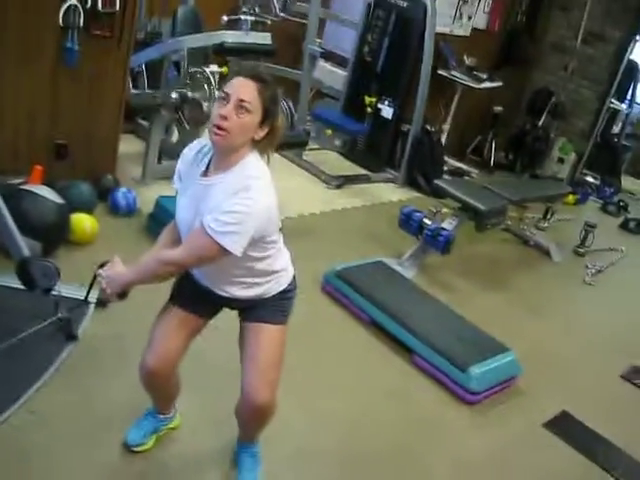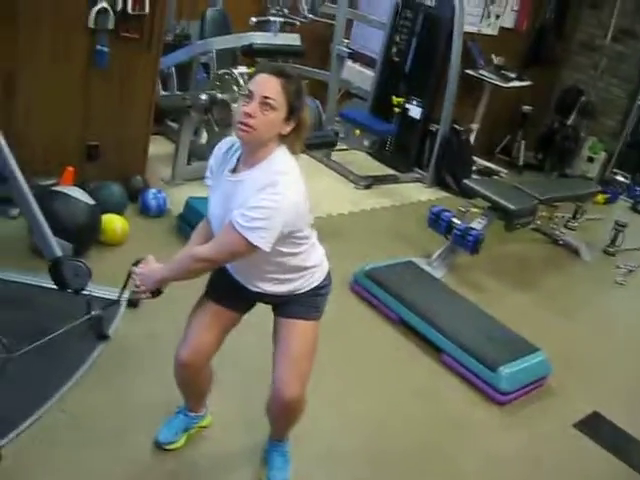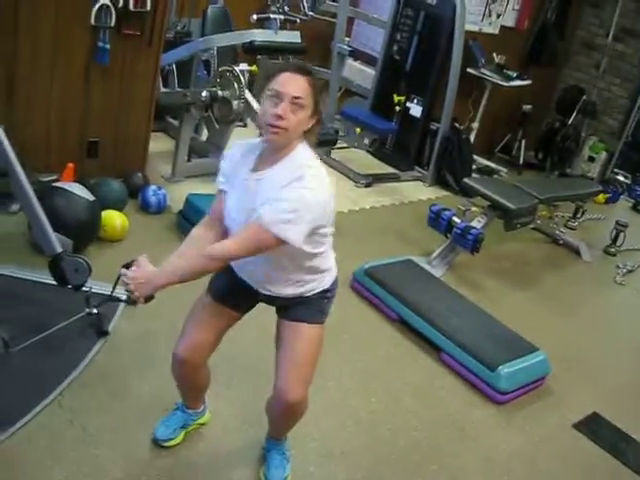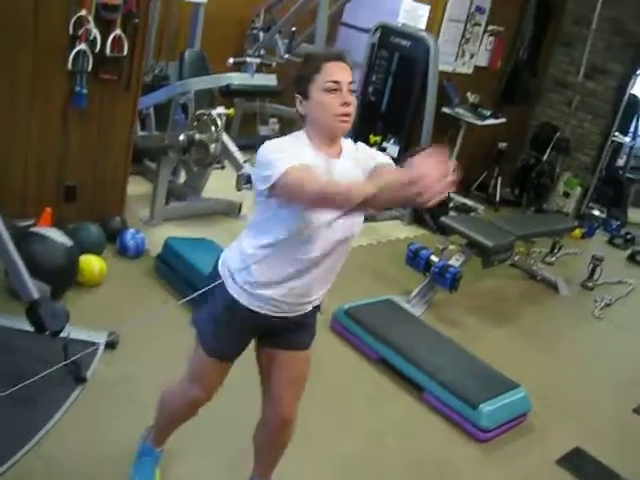
dt=0.4s
person 1, frame 1
left shoulder: (251, 196)
right shoulder: (196, 153)
left elbow: (180, 259)
right elbow: (179, 226)
left wrist: (126, 277)
right wrist: (131, 270)
left hip: (264, 292)
right hip: (205, 277)
left knee: (259, 399)
right knee: (154, 366)
left ankle: (248, 444)
right ankle: (164, 414)
person 1, frame 2
left shoulder: (280, 191)
right shoulder: (227, 150)
left elbow: (209, 255)
right elbow: (210, 225)
left wrist: (159, 275)
right wrist: (165, 268)
left hip: (298, 286)
right hip: (239, 272)
left knee: (288, 394)
right knee: (188, 359)
left ankle: (277, 443)
right ankle: (195, 412)
person 1, frame 3
left shoulder: (309, 187)
right shoulder: (240, 153)
left elbow: (232, 248)
right elbow: (213, 225)
left wrist: (156, 279)
right wrist: (157, 270)
left hip: (305, 289)
right hip: (245, 273)
left knee: (291, 397)
right knee: (187, 354)
left ankle: (275, 443)
right ankle: (193, 410)
person 1, frame 4
left shoulder: (364, 157)
right shoulder: (279, 153)
left elbow: (388, 175)
right elbow: (328, 193)
left wrist: (419, 184)
right wrist: (399, 185)
left hip: (299, 309)
right hip: (242, 293)
left knee: (282, 415)
right knee: (196, 392)
right ankle: (154, 443)
